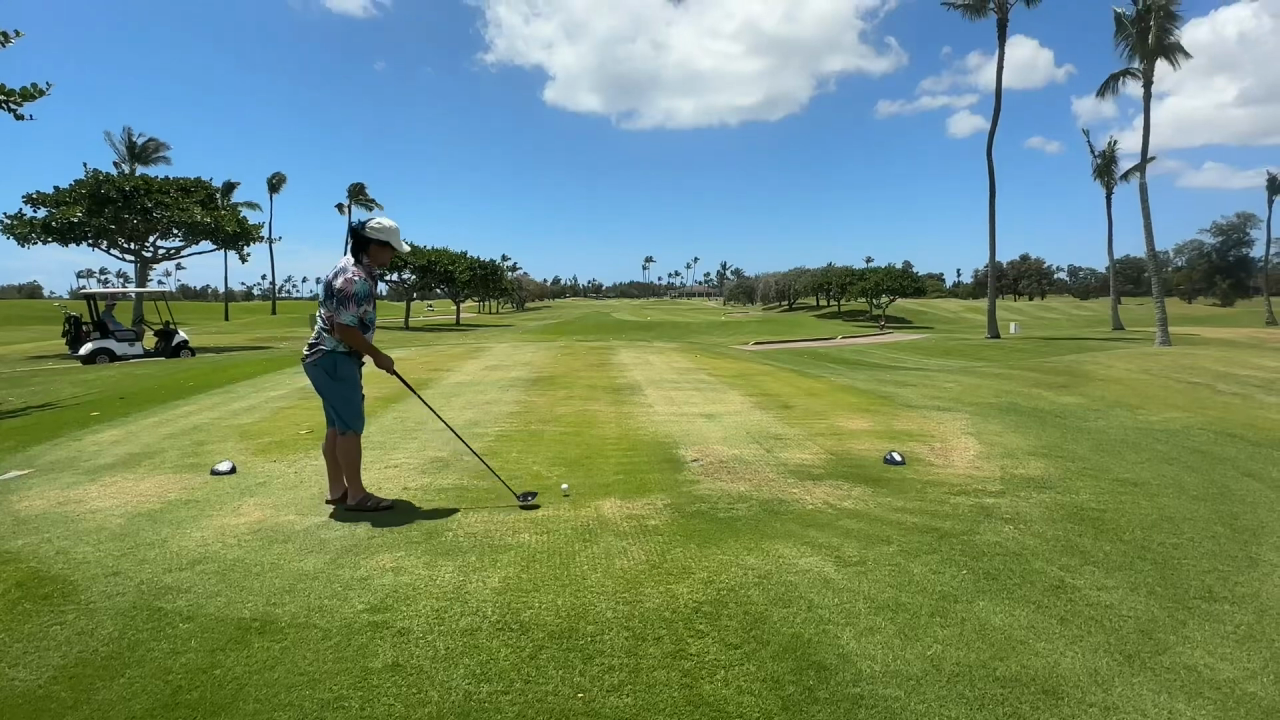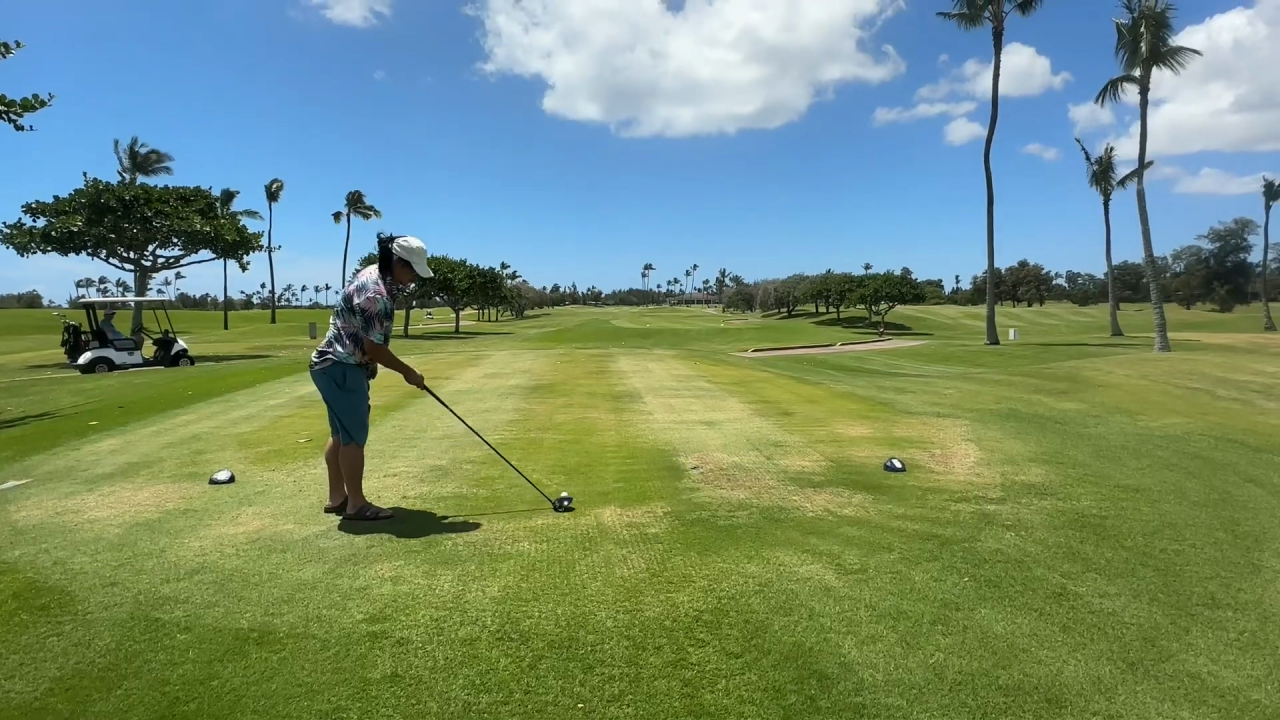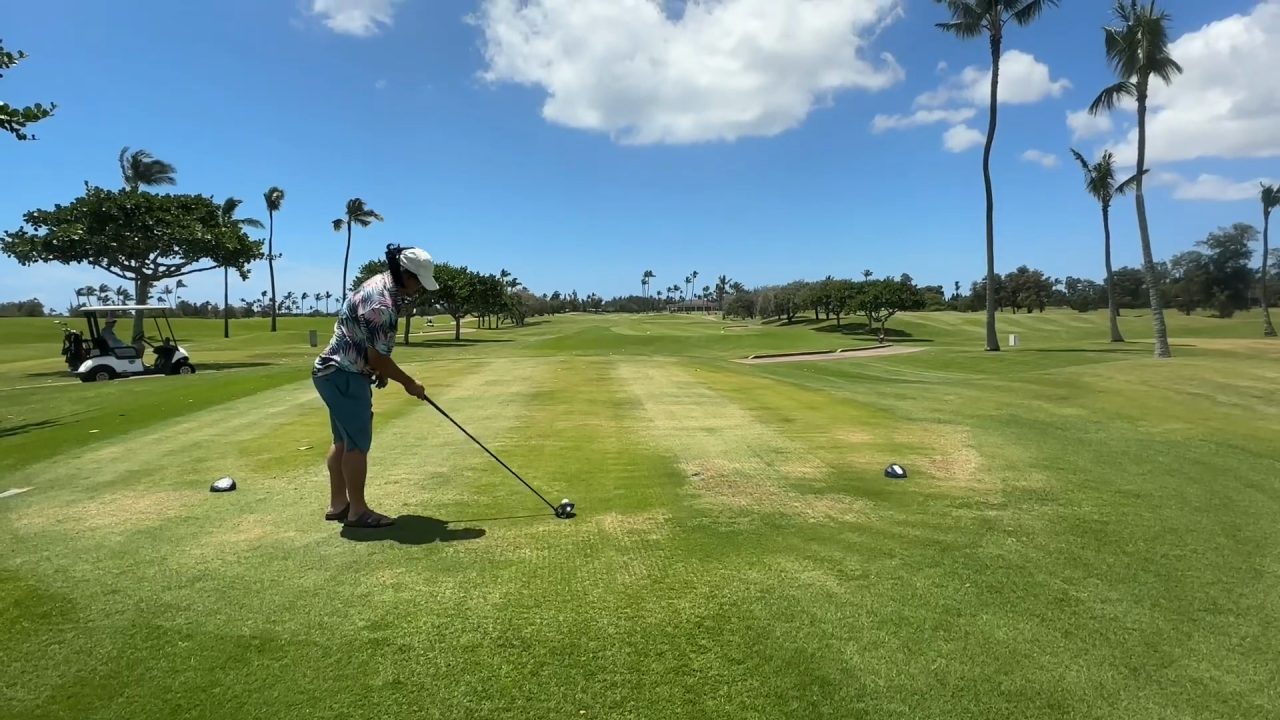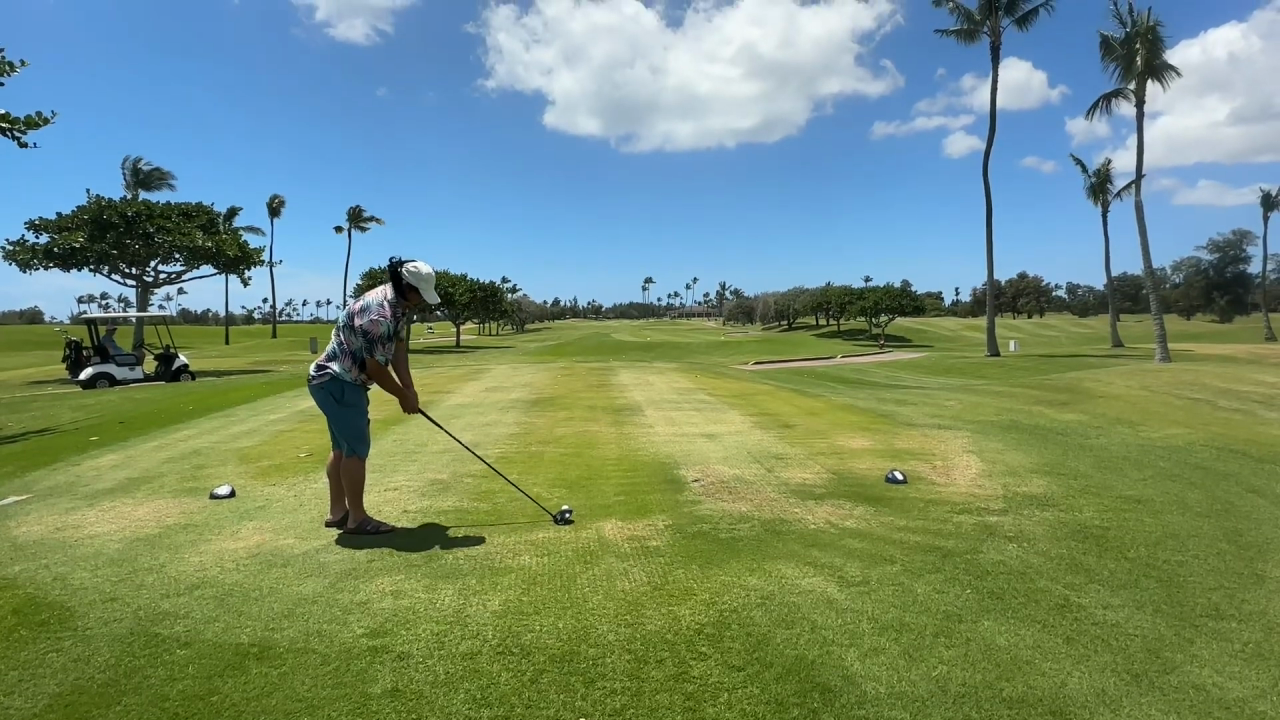
dt=0.7s
person 1, frame 1
left shoulder: (359, 268)
right shoulder: (354, 278)
right elbow: (344, 328)
left wrist: (369, 354)
right wrist: (377, 355)
left hip: (331, 357)
right hip: (333, 359)
left knee: (337, 425)
right knee: (350, 425)
left ankle: (337, 489)
right ankle: (356, 494)
person 1, frame 2
left shoulder: (375, 275)
right shoulder: (375, 294)
right elbow: (374, 347)
left wrist: (370, 364)
right wrist: (407, 372)
left hip: (335, 364)
right hip: (341, 368)
left knee: (340, 434)
right knee: (354, 435)
left ankle: (337, 497)
right ankle: (356, 504)
person 1, frame 3
left shoulder: (381, 284)
right shoulder: (380, 305)
right elbow: (377, 357)
left wrist: (383, 371)
right wrist: (408, 383)
left hip: (337, 371)
right hip: (344, 375)
left knee: (343, 440)
right knee: (358, 441)
left ankle: (338, 504)
right ankle: (357, 511)
person 1, frame 4
left shoulder: (395, 304)
right shoulder: (378, 315)
left elbow: (398, 350)
right elbow: (376, 368)
left wrist: (410, 389)
right wrist: (404, 397)
left hip: (337, 379)
right hip: (337, 382)
left knee: (343, 447)
right knee: (356, 448)
left ankle: (338, 511)
right ankle: (356, 518)
